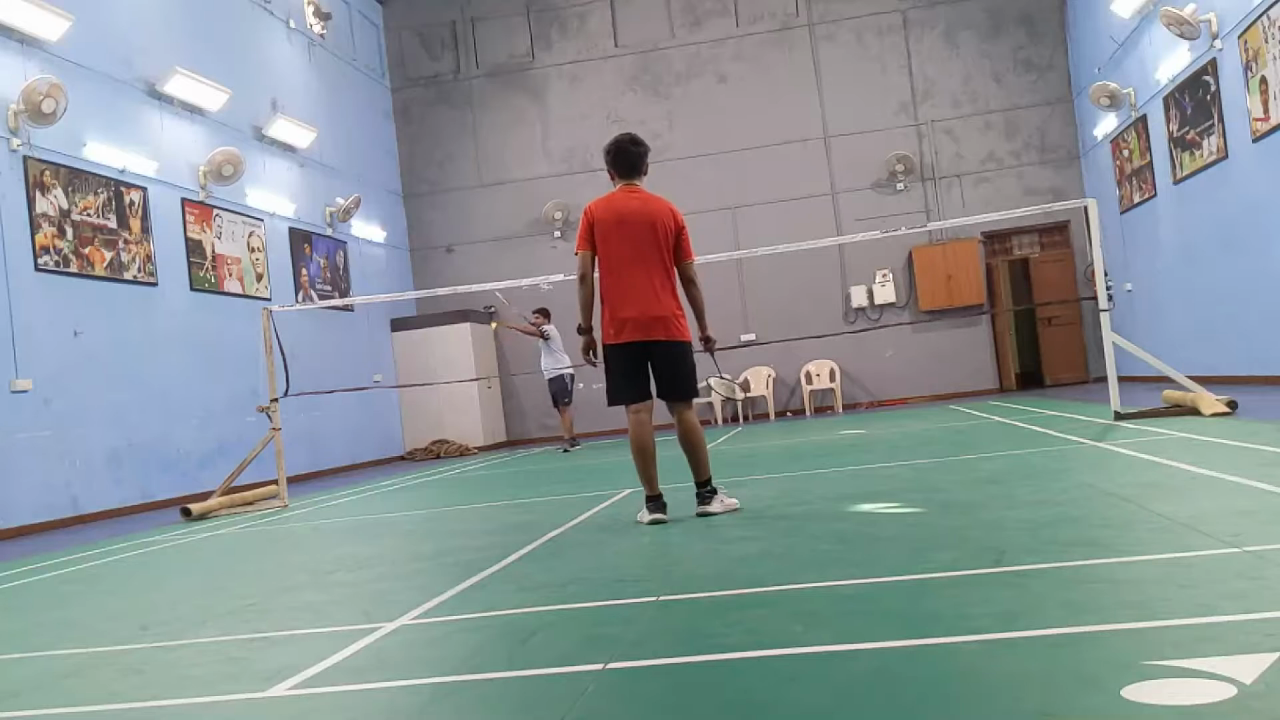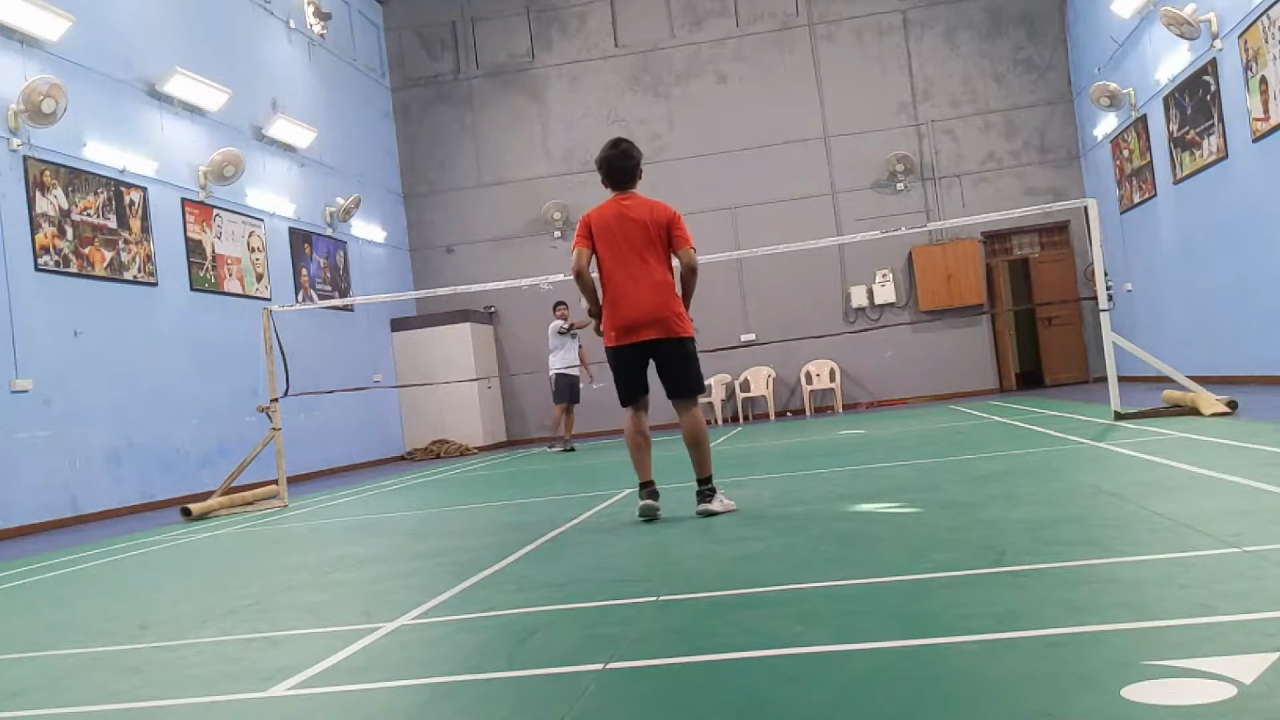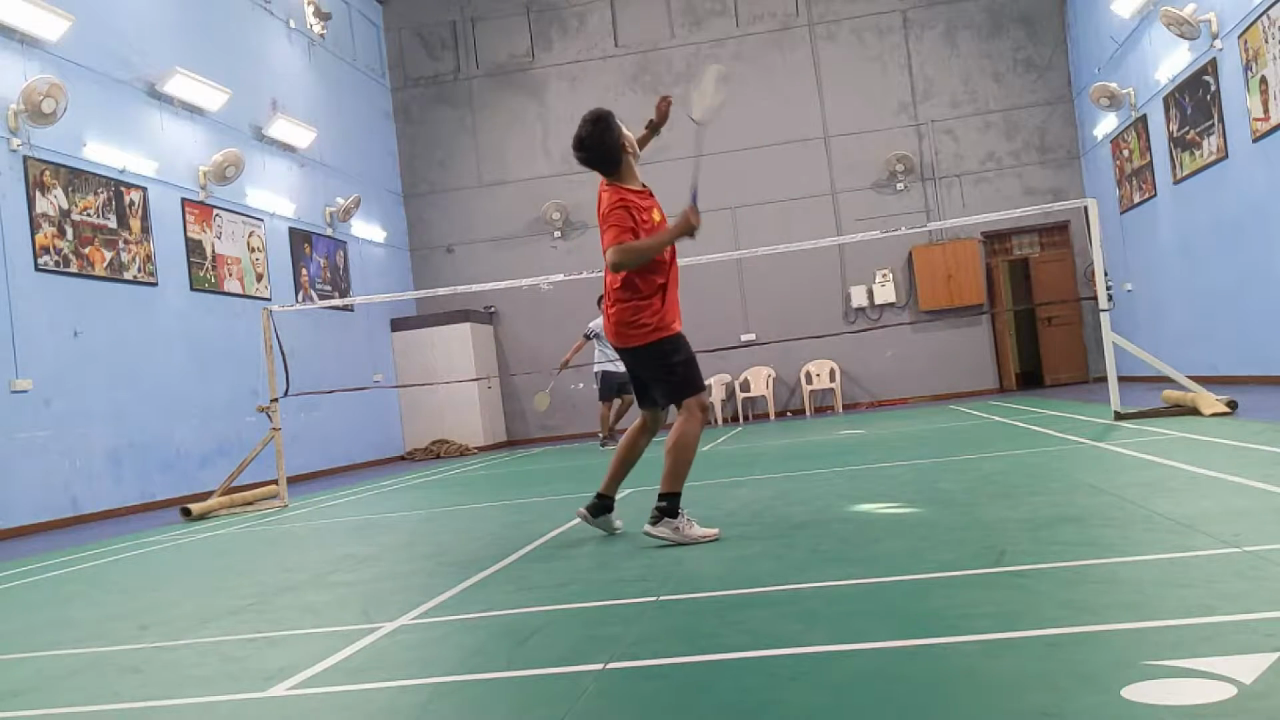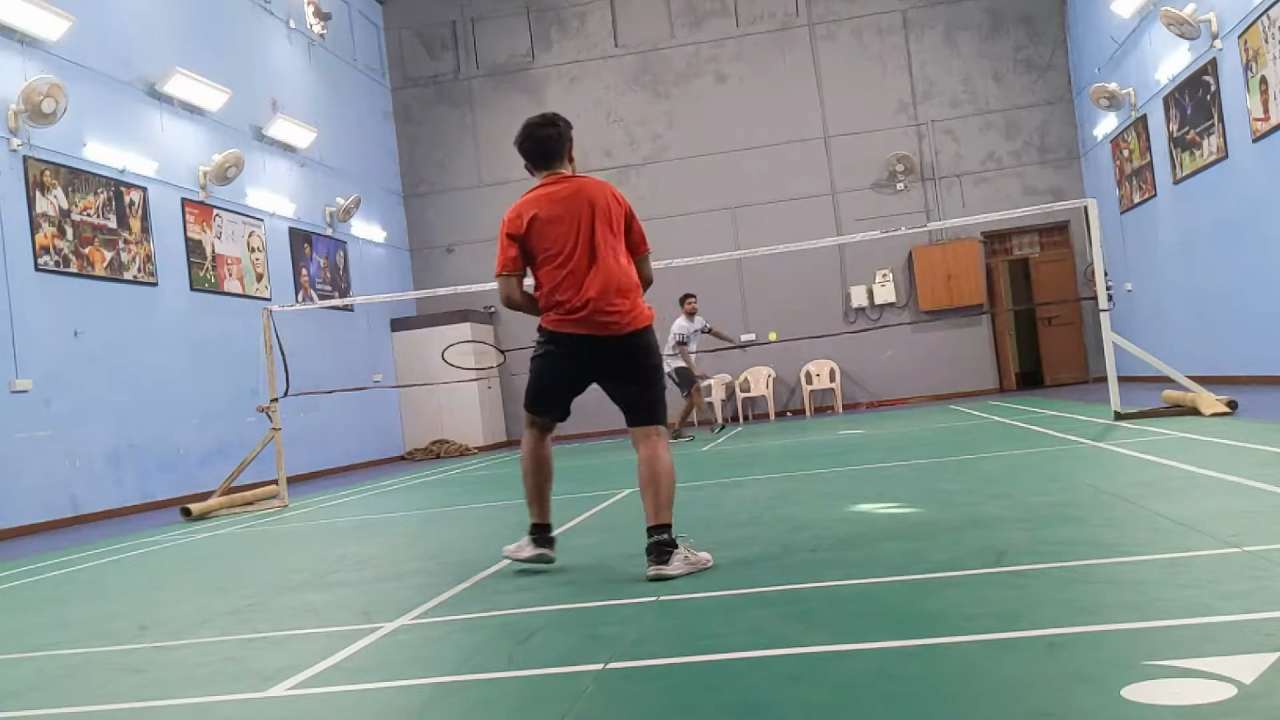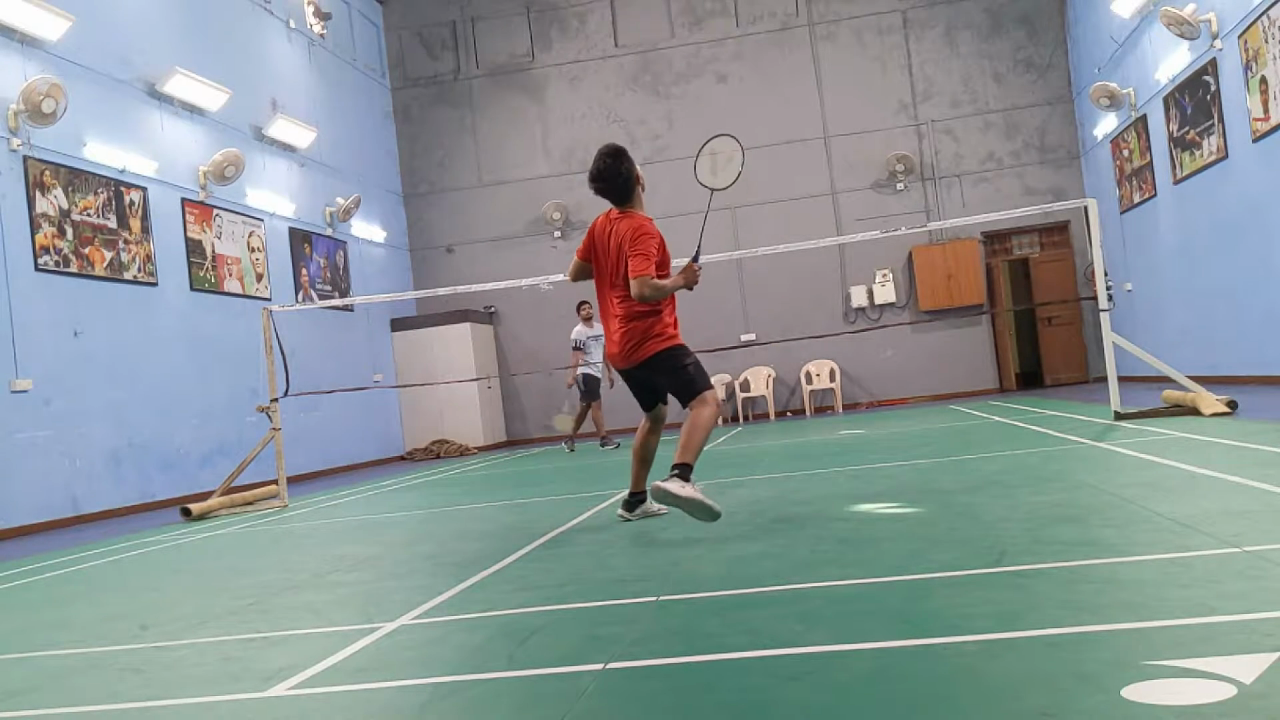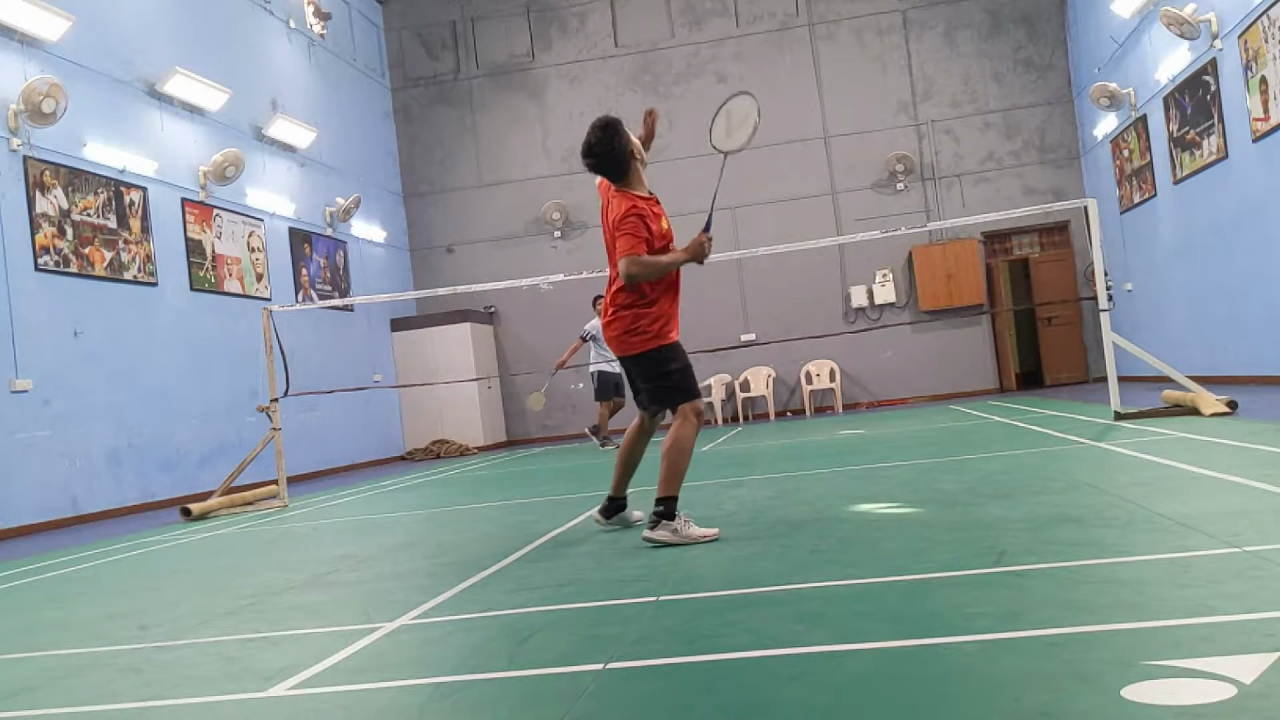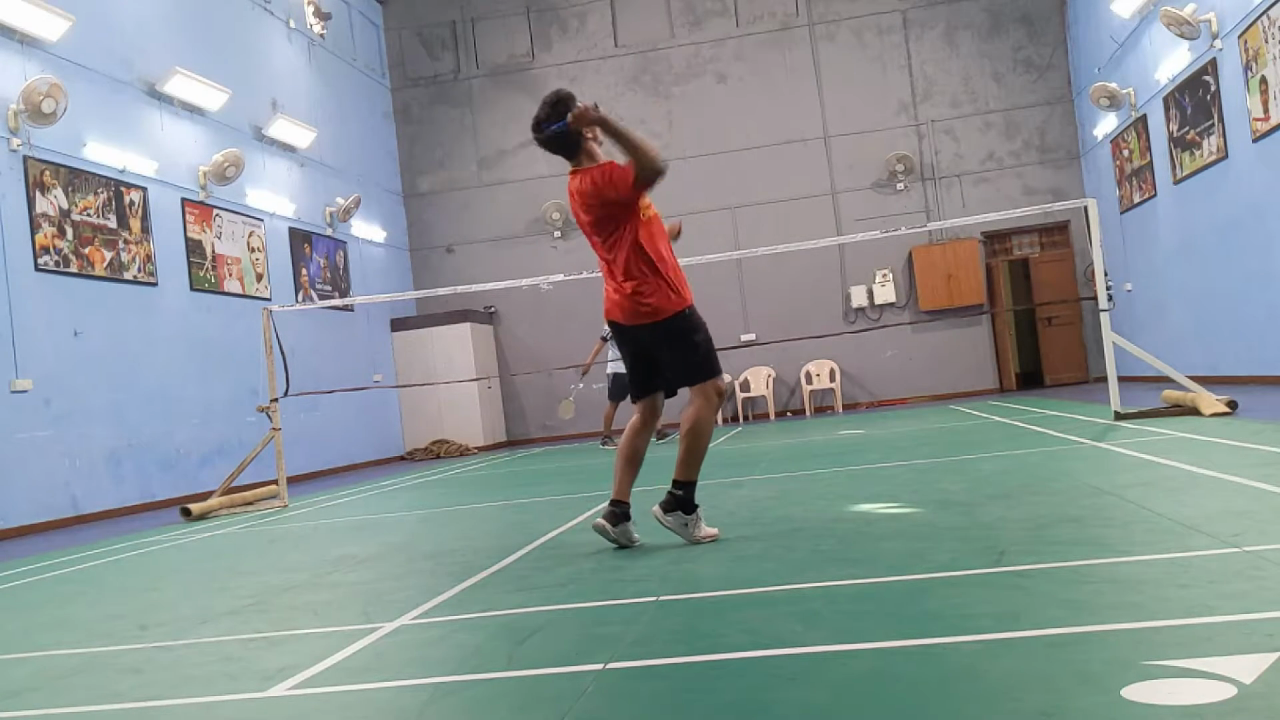
dt=0.7s
person 1, frame 1
left shoulder: (595, 212)
right shoulder: (667, 211)
left elbow: (585, 276)
right elbow: (688, 277)
left wrist: (586, 329)
right wrist: (703, 326)
left hip: (619, 330)
right hip: (668, 326)
left knee: (638, 412)
right knee: (682, 408)
left ankle: (654, 502)
right ankle: (707, 494)
person 1, frame 2
left shoulder: (591, 220)
right shoulder: (664, 213)
left elbow: (579, 270)
right elbow: (689, 264)
left wrist: (598, 308)
right wrist: (684, 303)
left hip: (621, 329)
right hip: (667, 321)
left knee: (636, 410)
right knee: (687, 405)
left ankle: (647, 491)
right ankle: (707, 493)
person 1, frame 3
left shoulder: (613, 187)
right shoulder: (622, 204)
right elbow: (618, 259)
left wrist: (654, 127)
right wrist: (673, 232)
left hip: (631, 324)
right hip: (648, 326)
left knee: (651, 415)
right knee: (694, 404)
left ankle: (602, 502)
right ankle: (667, 515)
person 1, frame 4
left shoulder: (520, 214)
right shoulder: (608, 194)
left elbow: (509, 294)
right elbow: (645, 273)
left hip: (564, 336)
right hip: (625, 327)
left knee: (537, 428)
right knee: (650, 434)
left ankle: (540, 536)
right ankle: (663, 547)
person 1, frame 5
left shoulder: (600, 225)
right shoulder: (642, 231)
left elbow: (575, 273)
right elbow: (643, 290)
right wrist: (680, 279)
left hip: (621, 346)
right hip: (653, 340)
left knee: (655, 415)
right knee: (705, 402)
left ankle: (635, 499)
right ankle: (679, 478)
person 1, frame 6
left shoulder: (612, 190)
right shoulder: (632, 211)
left elbow: (605, 175)
right elbow: (630, 269)
left wrist: (647, 140)
right wrist: (686, 254)
left hip: (634, 329)
right hip: (645, 331)
left knee: (649, 416)
right knee: (689, 411)
left ankle: (614, 505)
right ankle: (665, 518)
person 1, frame 7
left shoulder: (582, 182)
right shoulder: (599, 177)
right elbow: (654, 167)
left wrist: (660, 235)
right wrist: (606, 122)
left hip: (627, 308)
right hip: (660, 301)
left knee: (646, 410)
right knee: (708, 390)
left ankle: (617, 512)
right ankle: (679, 502)
